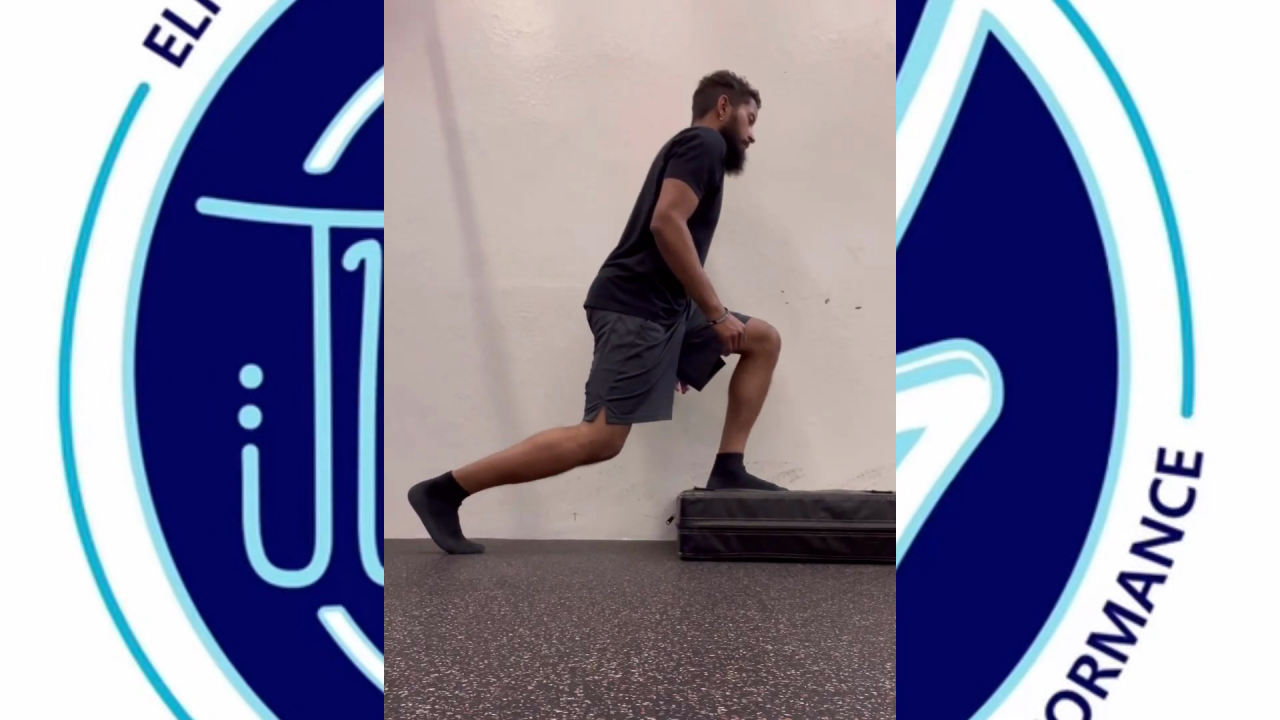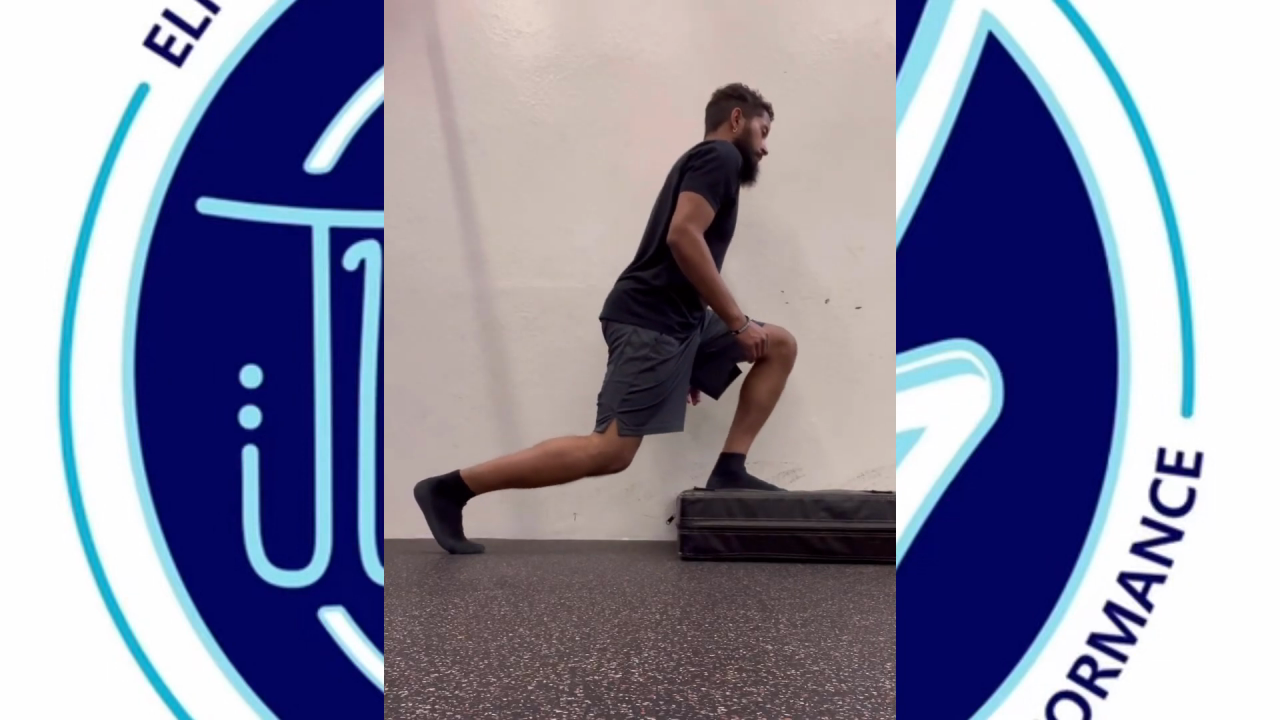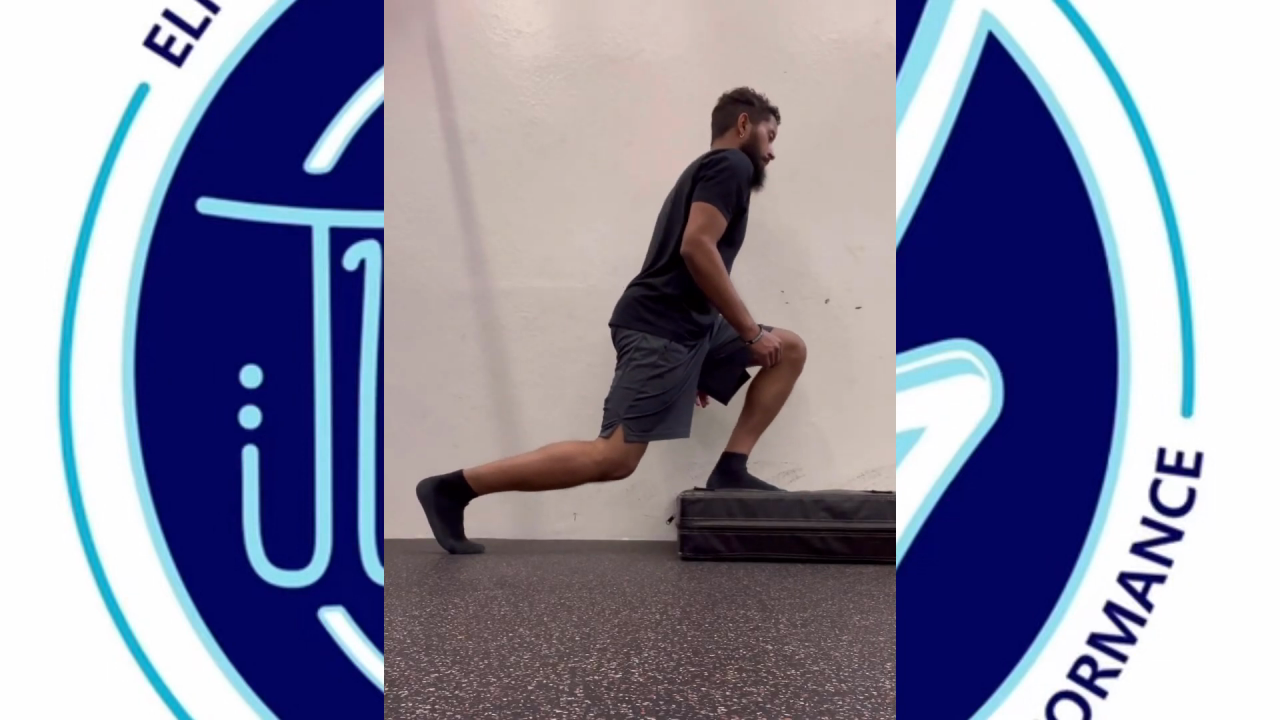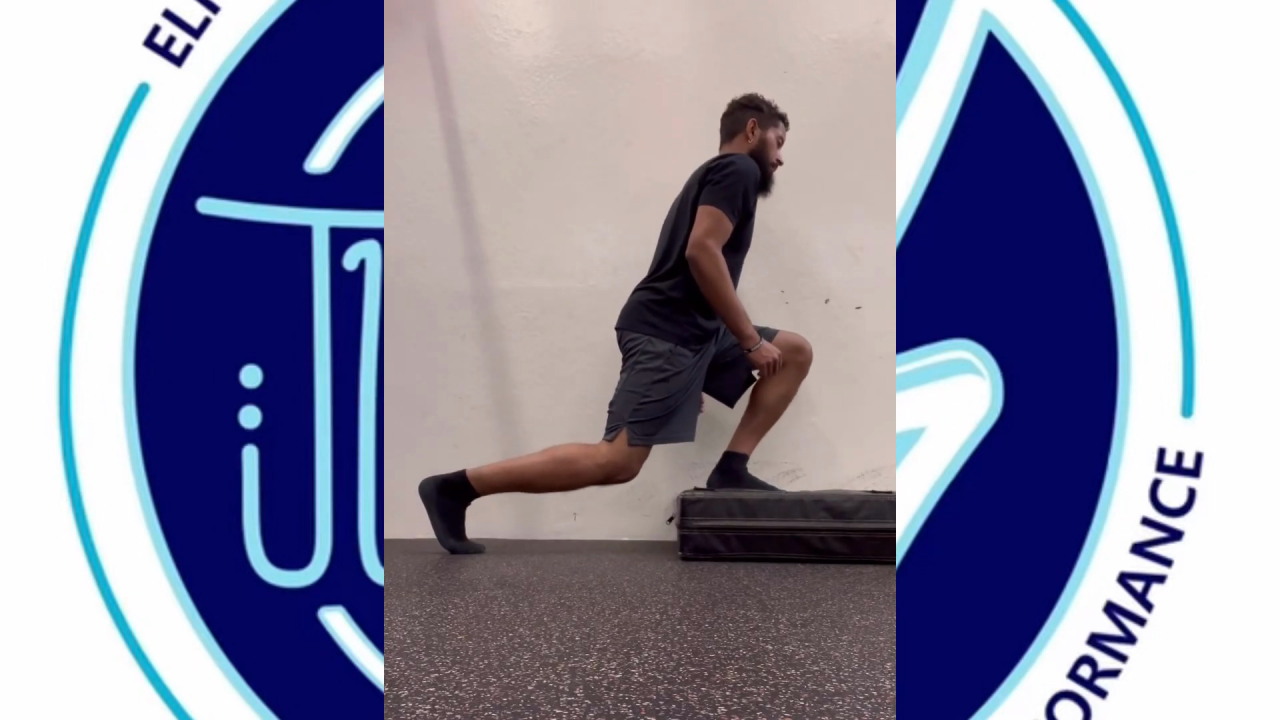
dt=0.3s
person 1, frame 1
left shoulder: (694, 150)
right shoulder: (703, 142)
right elbow: (666, 223)
left wrist: (672, 351)
right wrist: (716, 311)
left hip: (661, 307)
right hip: (636, 308)
left knee: (764, 340)
right knee: (600, 439)
left ankle: (728, 471)
right ankle: (443, 491)
person 1, frame 2
left shoulder: (707, 162)
right shoulder: (720, 156)
right elbow: (683, 236)
left wrist: (686, 364)
right wrist: (739, 323)
left hip: (677, 318)
right hip: (650, 320)
left knee: (781, 346)
right knee: (609, 452)
left ankle: (729, 471)
right ankle: (449, 488)
person 1, frame 3
left shoulder: (709, 170)
right shoulder: (731, 164)
right elbow: (696, 248)
left wrist: (693, 370)
right wrist: (752, 331)
left hip: (684, 325)
right hip: (661, 329)
left knee: (790, 350)
right knee: (614, 457)
left ankle: (731, 470)
right ankle: (453, 489)
person 1, frame 4
left shoulder: (716, 174)
right shoulder: (738, 169)
right elbow: (702, 252)
right wrist: (752, 341)
left hip: (689, 329)
right hip: (668, 332)
left knee: (796, 352)
right knee: (617, 461)
left ankle: (732, 470)
right ankle: (454, 487)
